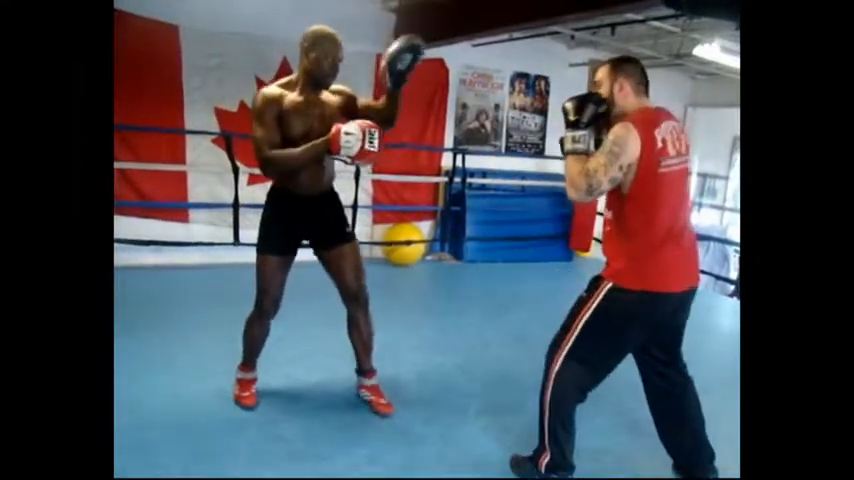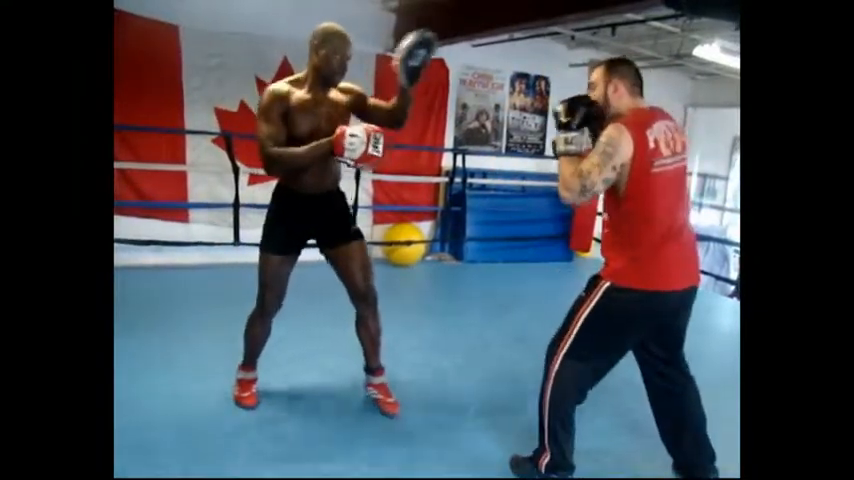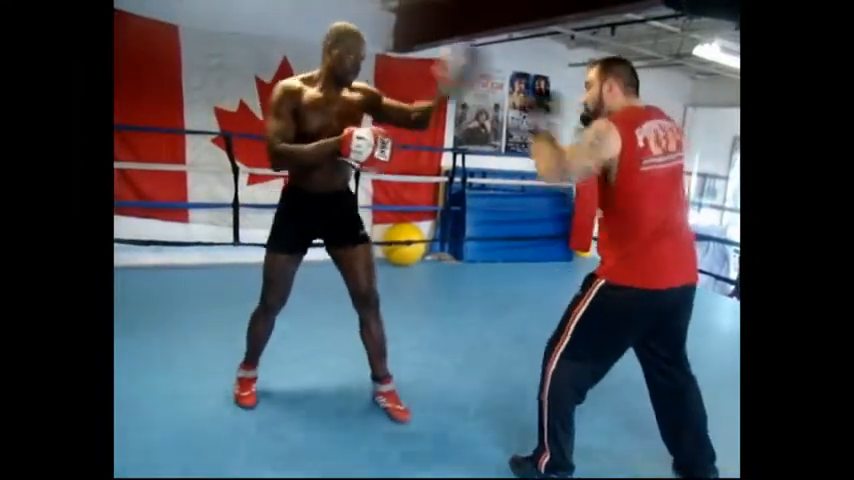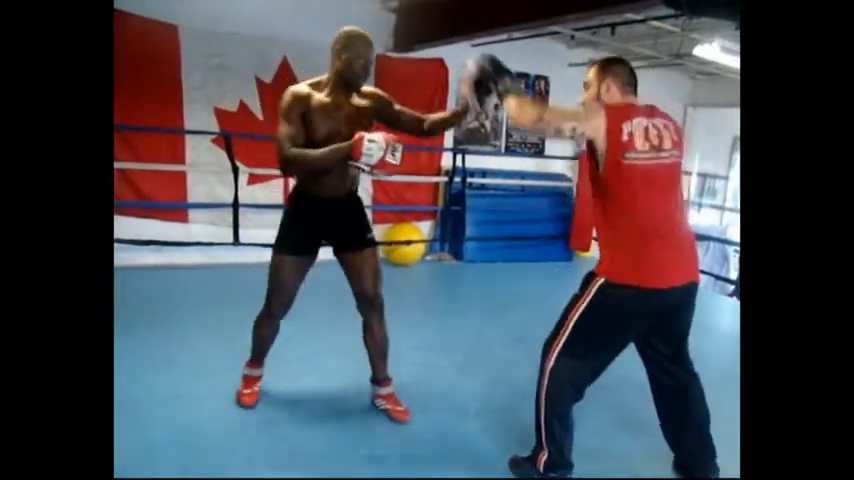
dt=0.1s
person 1, frame 1
left shoulder: (629, 131)
right shoulder: (671, 126)
left elbow: (582, 190)
left wrist: (576, 134)
right wrist: (597, 131)
left hip: (635, 282)
right hip: (681, 279)
left knee: (567, 364)
right knee: (668, 371)
person 1, frame 2
left shoulder: (622, 131)
right shoulder: (667, 125)
left elbow: (575, 191)
left wrist: (569, 135)
right wrist: (592, 132)
left hip: (634, 281)
right hip: (680, 278)
left knee: (566, 363)
right knee: (669, 371)
person 1, frame 3
left shoulder: (611, 129)
right shoulder: (667, 127)
left elbow: (556, 171)
left wrist: (535, 132)
left hip: (630, 281)
right hip: (681, 276)
left knee: (562, 361)
right knee: (670, 368)
person 1, frame 4
left shoulder: (599, 118)
right shoulder: (669, 125)
left elbow: (532, 117)
left wrist: (501, 84)
left hip: (628, 278)
right hip: (682, 275)
left knee: (563, 363)
right knee: (673, 368)
person 2, frame 1
left shoulder: (339, 97)
right shoulder: (272, 99)
left elbow: (384, 118)
right elbow: (268, 162)
left wrist: (394, 86)
right wrist: (327, 143)
left hip: (326, 206)
right hip: (284, 208)
left knee: (357, 296)
right knee: (267, 306)
left ankle: (367, 379)
right ankle: (246, 374)
person 2, frame 2
left shoulder: (348, 96)
right shoulder: (279, 95)
left elbow: (394, 119)
right elbow: (271, 160)
left wrist: (406, 84)
right wrist: (331, 143)
left hip: (333, 205)
right hip: (290, 206)
left knee: (365, 294)
right knee: (268, 305)
left ankle: (375, 378)
right ankle: (247, 375)
person 2, frame 3
left shoulder: (361, 95)
right shoulder: (290, 92)
left elbow: (411, 119)
right elbow: (277, 155)
left wrist: (441, 98)
right wrist: (337, 144)
left hip: (340, 204)
right hip: (297, 205)
left knee: (367, 299)
right knee: (271, 302)
left ankle: (383, 385)
right ankle: (247, 373)
person 2, frame 4
left shoulder: (371, 101)
right shoulder: (300, 97)
left elbow: (423, 126)
right elbow: (288, 160)
left wrist: (463, 110)
right wrist: (349, 149)
left hip: (348, 208)
right hip: (306, 209)
left knee: (372, 302)
right knee: (276, 305)
left ankle: (382, 387)
right ankle: (252, 372)
